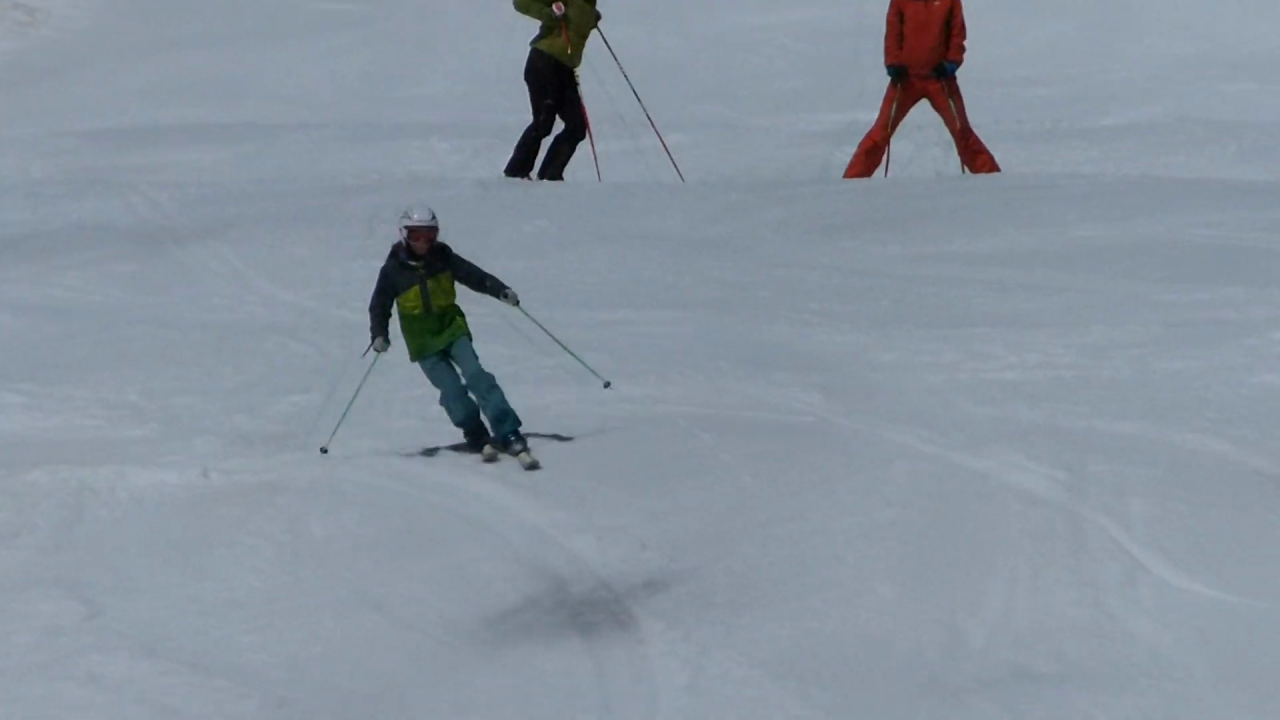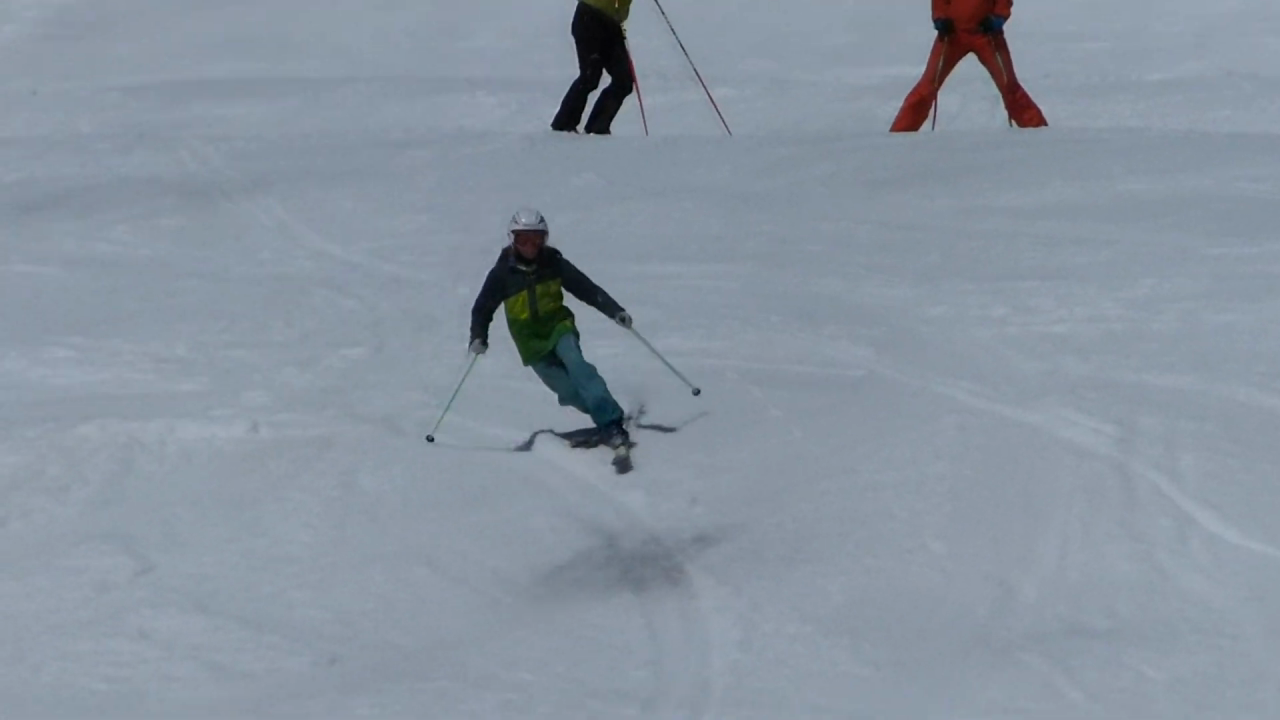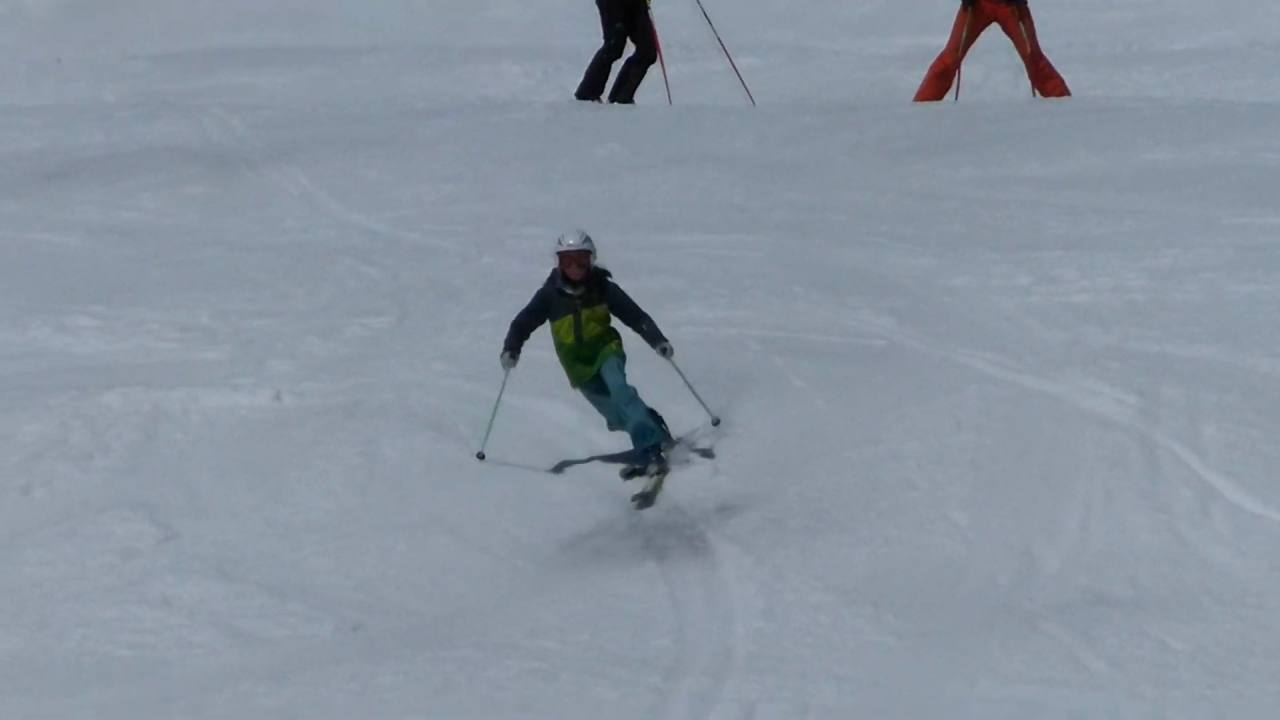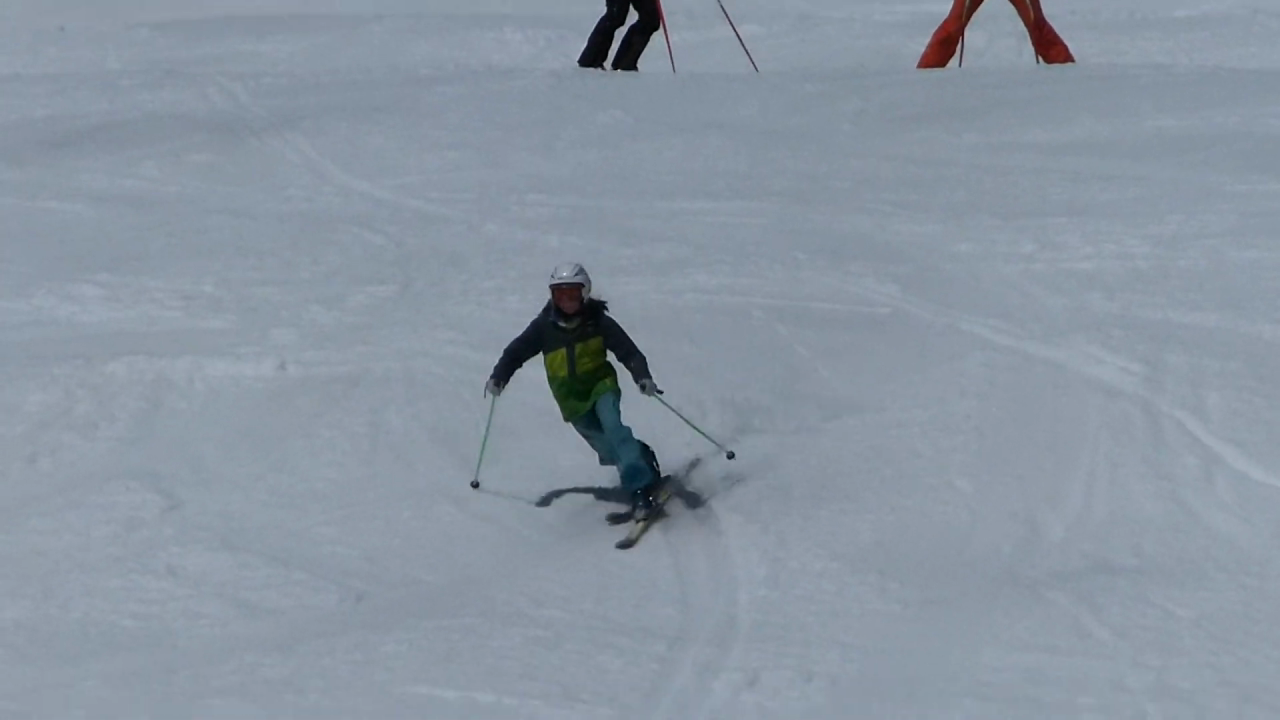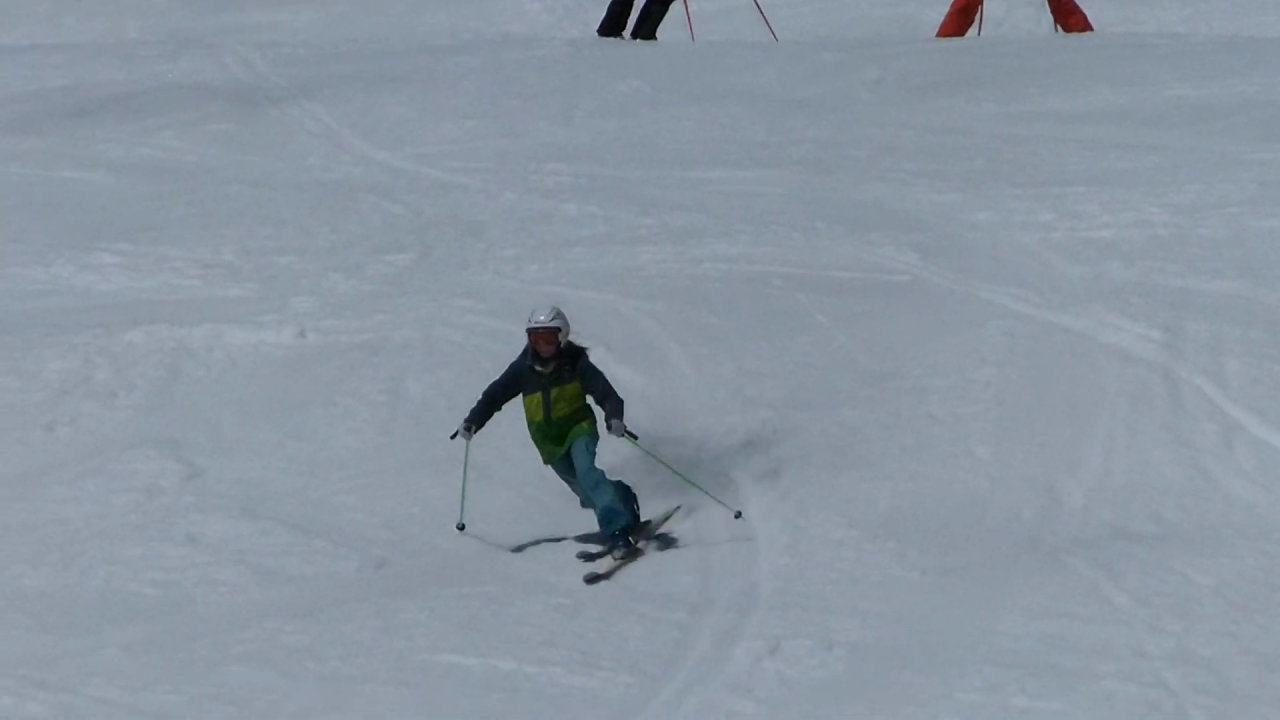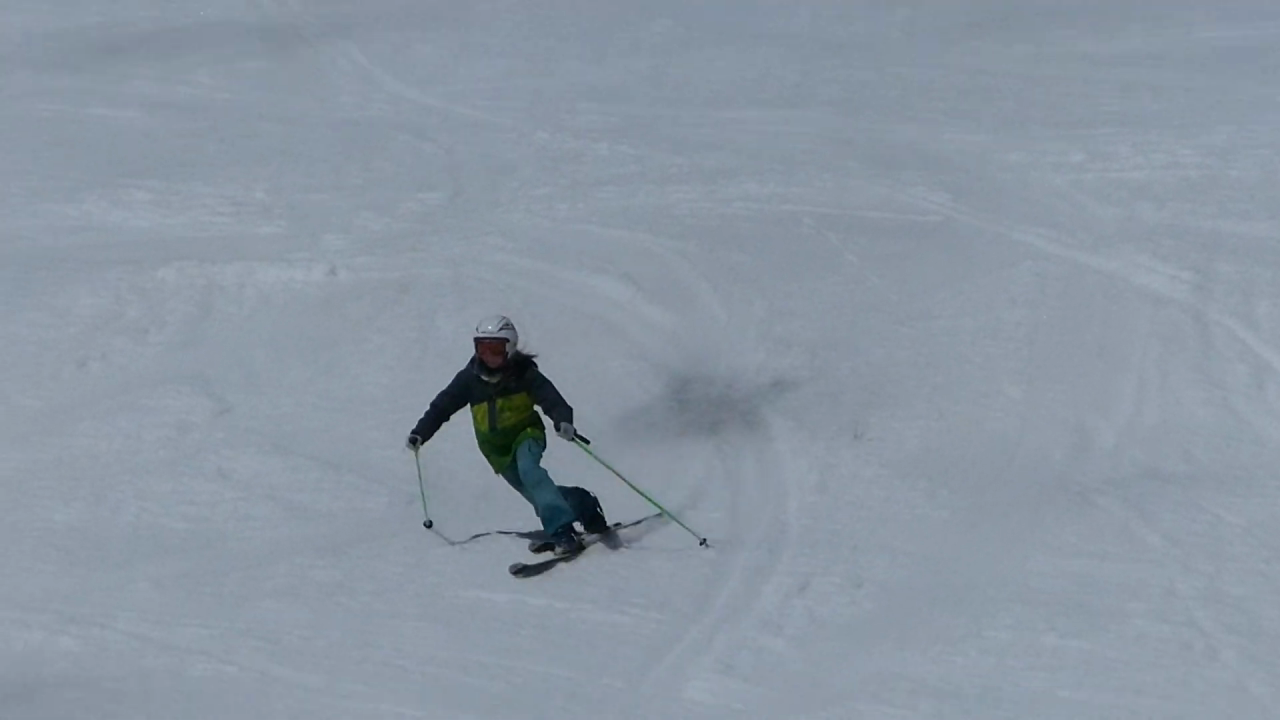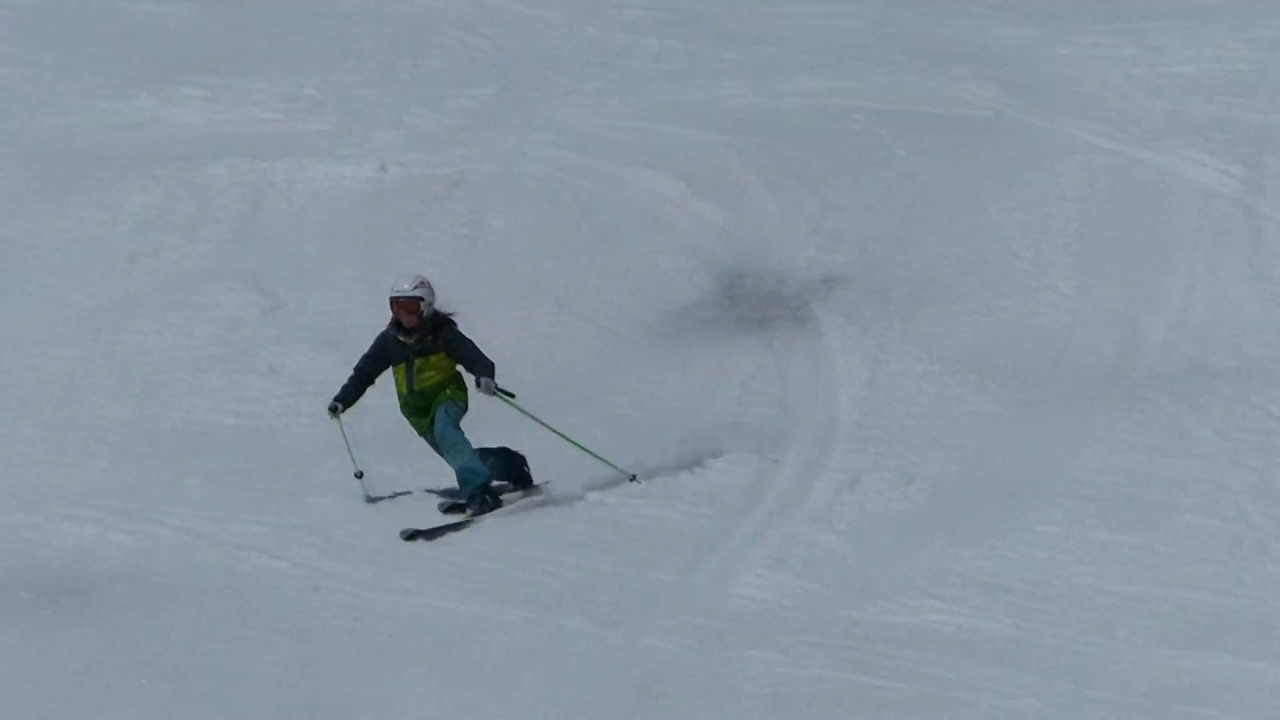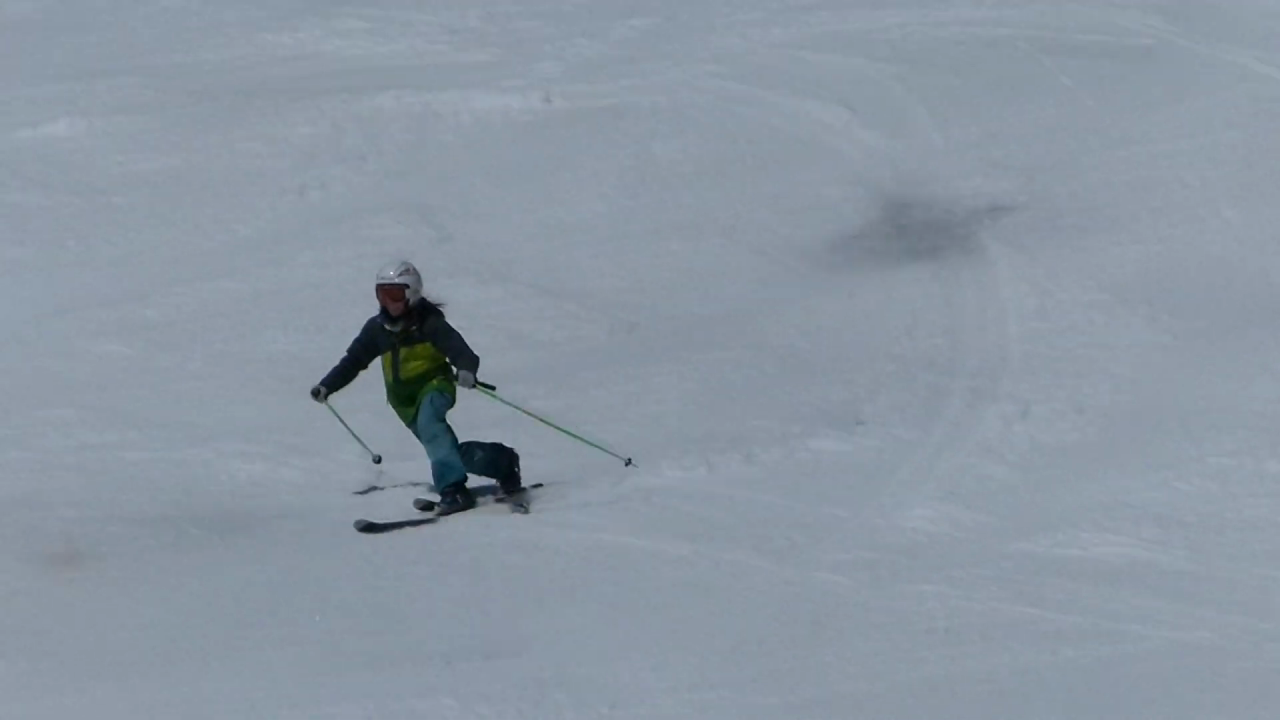
dt=0.2s
person 1, frame 1
left shoulder: (444, 259)
right shoulder: (393, 269)
left elbow: (477, 276)
right elbow: (379, 306)
left wrist: (503, 291)
right wrist: (379, 335)
left hip: (451, 326)
right hip: (421, 338)
left knee: (475, 374)
right knee: (453, 391)
left ankle: (508, 431)
right ankle: (474, 430)
person 1, frame 2
left shoulder: (555, 264)
right shoulder: (502, 272)
left elbow: (587, 289)
right elbow: (483, 306)
left wrist: (616, 311)
right wrist: (479, 334)
left hip: (559, 326)
right hip: (531, 340)
left knee: (576, 365)
right knee: (570, 392)
left ankle: (611, 423)
right ankle: (607, 417)
person 1, frame 3
left shoulder: (603, 288)
right shoulder: (550, 293)
left elbow: (635, 316)
right elbow: (524, 322)
left wrist: (657, 341)
right wrist: (511, 348)
left hip: (606, 349)
right hip: (578, 364)
left knee: (618, 387)
right knee: (618, 416)
left ankle: (650, 450)
right ankle: (648, 420)
person 1, frame 4
left shoulder: (599, 321)
right shoulder: (544, 326)
left elbow: (629, 352)
right elbow: (516, 352)
left wrist: (643, 377)
right wrist: (499, 376)
left hip: (601, 384)
right hip: (571, 398)
left knee: (612, 425)
right knee: (612, 451)
left ankle: (640, 491)
right ankle: (641, 457)
person 1, frame 5
left shoulder: (576, 364)
right shoulder: (522, 369)
left elbow: (606, 394)
right elbow: (493, 396)
left wrist: (614, 418)
right wrist: (472, 422)
left hip: (578, 426)
right hip: (548, 439)
left knee: (585, 468)
right knee: (591, 493)
left ankle: (616, 533)
right ankle: (622, 499)
person 1, frame 6
left shoulder: (525, 374)
right shoulder: (469, 378)
left elbow: (555, 402)
right elbow: (441, 407)
left wrist: (564, 422)
right wrist: (419, 434)
left hip: (525, 434)
right hip: (496, 449)
left knee: (528, 469)
right knee: (543, 497)
left ankle: (563, 530)
right ankle: (583, 504)
person 1, frame 7
left shoulder: (442, 334)
right shoulder: (388, 340)
left elbow: (477, 360)
right elbow: (363, 372)
left wrist: (485, 378)
right wrist: (340, 401)
left hip: (447, 395)
right hip: (415, 407)
left knee: (445, 433)
right knee: (460, 458)
left ankle: (480, 493)
person 1, frame 8
left shoulder: (430, 323)
right shoulder: (377, 327)
left elbow: (463, 353)
right elbow: (353, 359)
left wrist: (467, 371)
right wrist: (327, 385)
left hip: (435, 385)
right hip: (404, 399)
left knee: (428, 424)
right knee: (454, 453)
left ankle: (453, 489)
right ankle: (502, 461)
